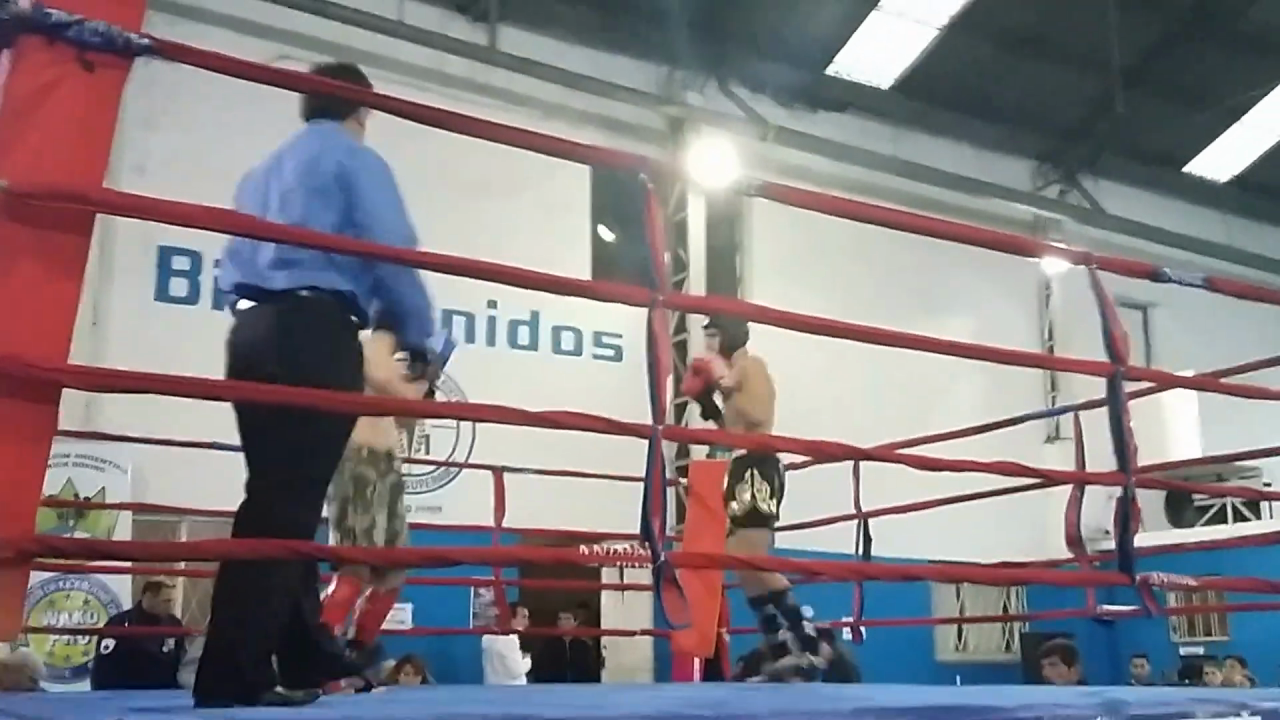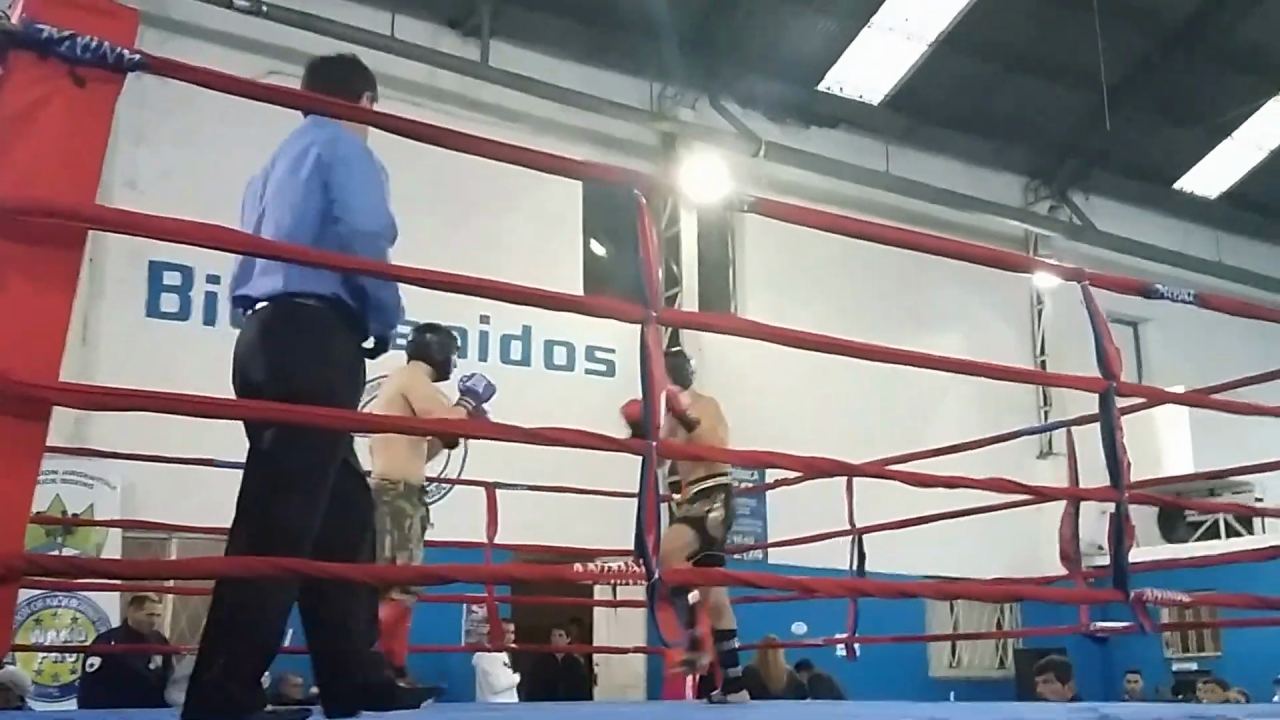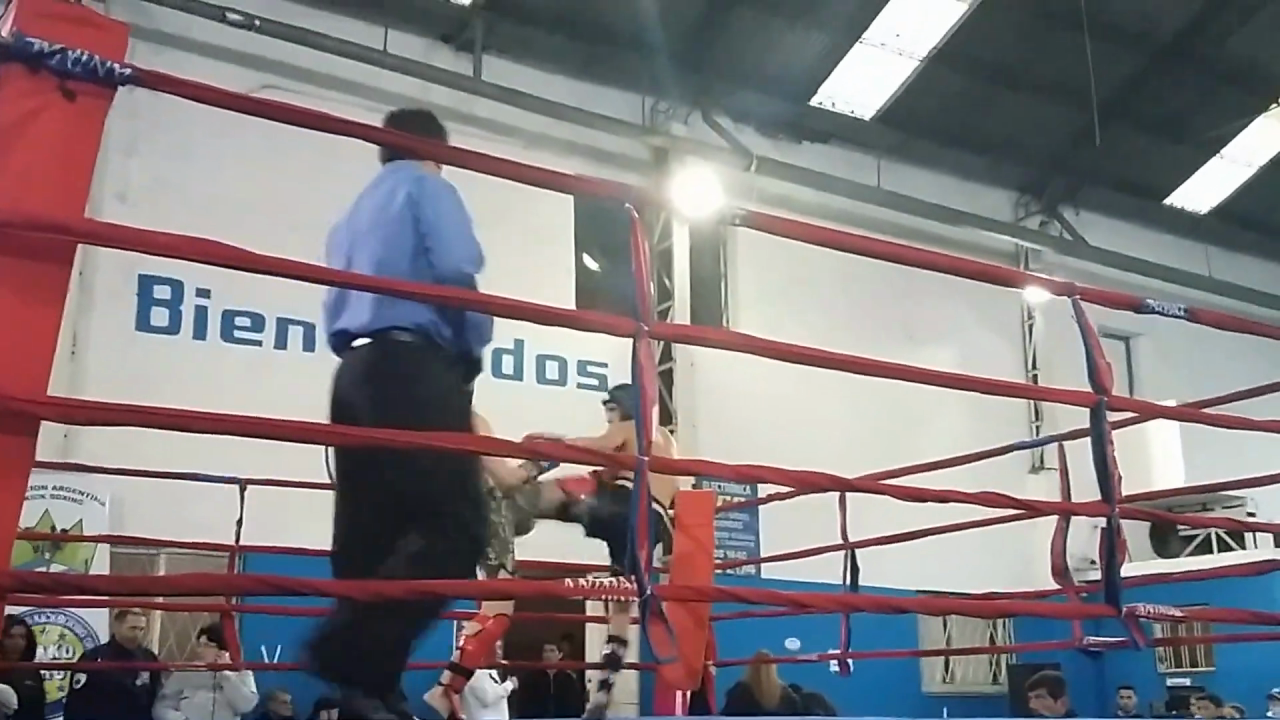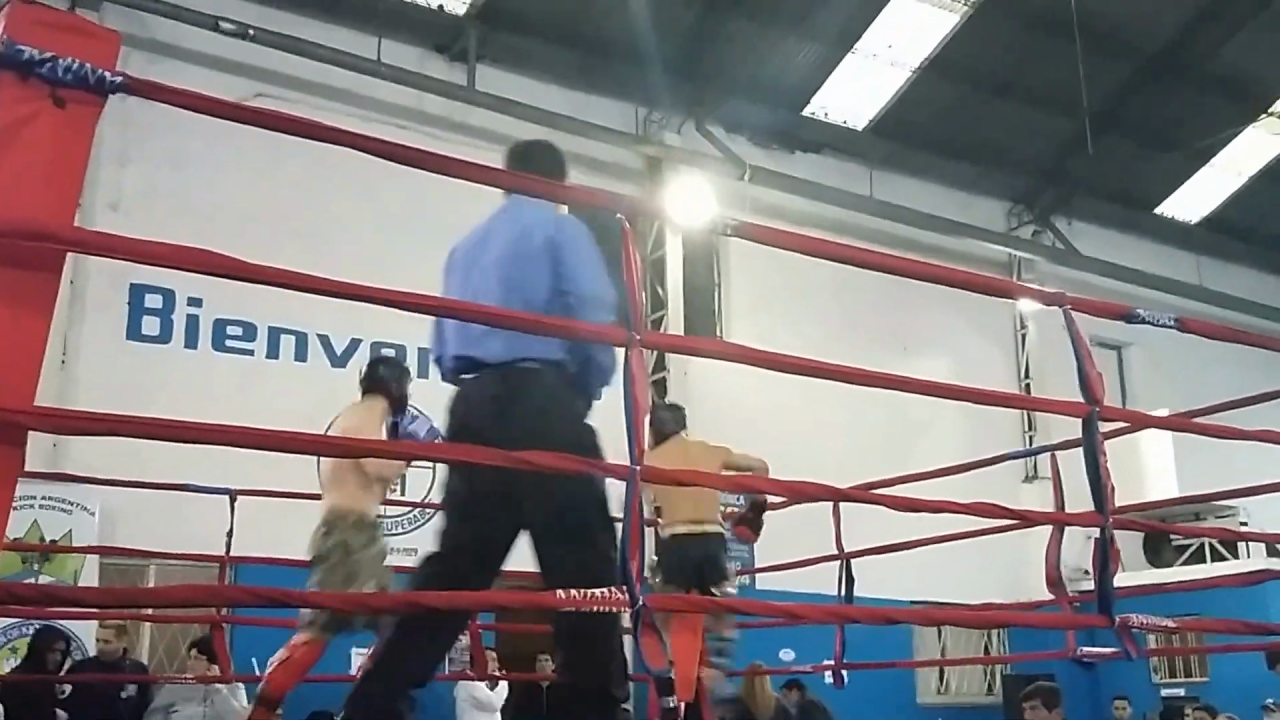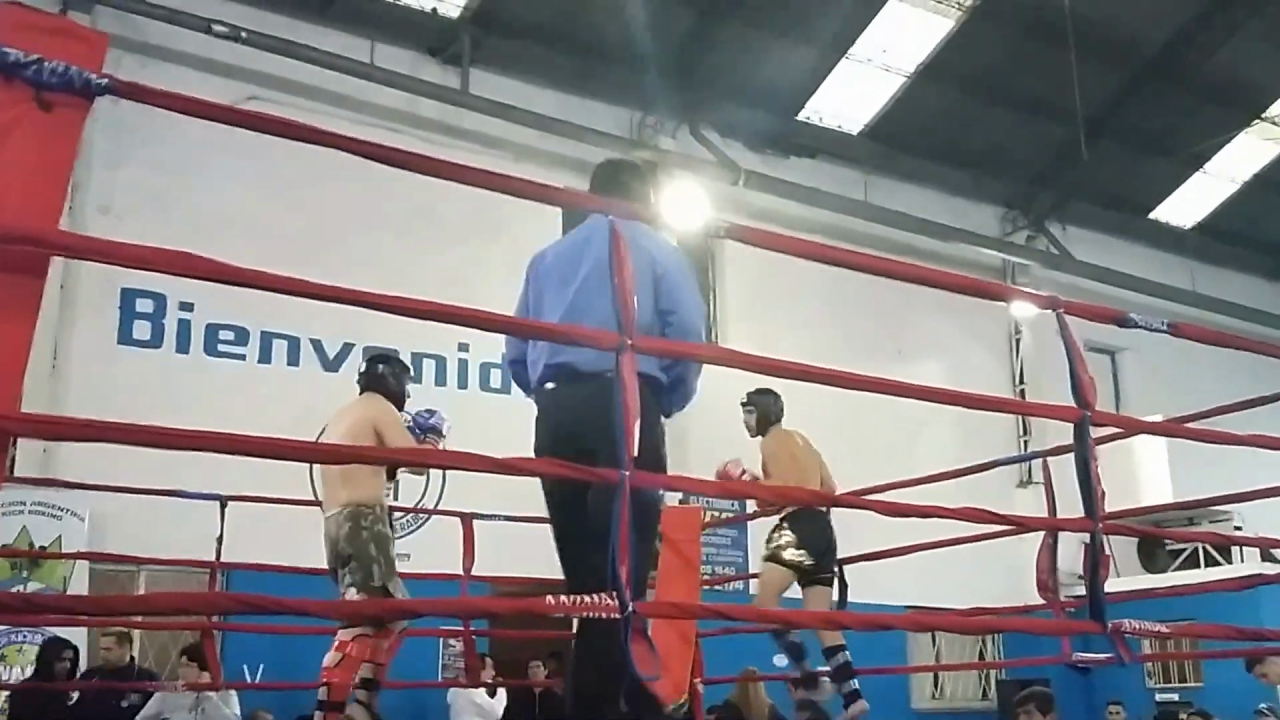
dt=0.5s
person 1, frame 1
left shoulder: (261, 173)
right shoulder: (357, 162)
left elbow: (231, 266)
right elbow: (390, 253)
right wrist: (417, 336)
left hip: (253, 331)
right hip: (316, 333)
left knee: (277, 496)
right knee: (289, 500)
left ankle: (306, 653)
right ankle: (233, 671)
person 1, frame 2
left shoulder: (272, 166)
right shoulder: (345, 149)
left elbow: (251, 263)
right elbow: (363, 240)
right wrist: (385, 321)
left hip: (265, 336)
right hip: (316, 338)
left knee: (339, 512)
right knee: (282, 520)
person 1, frame 3
left shoulder: (351, 217)
right shoulder: (428, 190)
left elbow: (336, 310)
right elbow: (454, 272)
right wrist: (471, 346)
left hip: (357, 375)
right hip: (413, 368)
left knee: (372, 542)
right knee: (455, 529)
right ankle: (352, 653)
person 1, frame 4
left shoulder: (467, 245)
right shoulder: (561, 229)
left elbow: (443, 343)
right elbow: (592, 317)
right wrist: (590, 388)
left hip: (473, 404)
right hip: (542, 399)
left knee: (459, 564)
right knee: (582, 562)
person 1, frame 5
left shoulder: (547, 258)
right shoulder: (655, 249)
left elbow: (516, 351)
right elbow: (686, 335)
right wrist: (665, 403)
left hip: (558, 414)
right hip: (622, 408)
left knee: (585, 570)
right knee: (618, 570)
person 2, frame 1
left shoulder: (382, 359)
right shoulder: (370, 349)
left elbow: (404, 418)
right elbow: (403, 398)
left wrist: (422, 376)
right wrist: (426, 373)
left hip: (384, 470)
right hip: (361, 466)
left knee: (392, 574)
right knee: (357, 568)
person 2, frame 2
left shoulder: (401, 384)
right shoulder: (412, 377)
left elbow: (435, 446)
right elbow: (447, 420)
left wrist: (466, 410)
right wrist: (470, 401)
left hip: (403, 497)
right hip: (395, 495)
left knee: (397, 593)
right knee: (398, 592)
left ankle: (391, 677)
person 2, frame 3
right shoulder: (469, 423)
right elbow: (506, 478)
right wrist: (537, 465)
right hip: (484, 510)
right knee: (498, 602)
right ankle: (448, 690)
person 2, frame 4
left shoulder: (354, 417)
right shoulder: (364, 417)
right elbow: (381, 468)
left wrist: (403, 439)
right wrist: (412, 442)
left hip: (360, 536)
right hip: (347, 533)
right knee: (316, 632)
person 2, frame 5
left shoulder: (341, 417)
right shoulder: (379, 407)
left wrist: (405, 440)
right wrist: (434, 432)
left hip: (339, 525)
right hip: (365, 523)
left knee: (394, 616)
right knee: (359, 626)
person 3, frame 1
left shoulder: (749, 365)
right shoulder: (736, 371)
left elbow: (757, 417)
left wrist: (724, 385)
right wrist: (708, 404)
left hip: (756, 467)
right hip: (748, 467)
left knee: (752, 561)
right knee: (750, 564)
left ankle: (806, 647)
right ankle: (785, 650)
person 3, frame 2
left shoulder: (705, 405)
right shoulder: (673, 418)
left elbow: (715, 450)
left wrist: (687, 419)
right wrist: (640, 428)
left hip: (714, 497)
right hip: (695, 501)
left knee: (667, 553)
right knee: (713, 595)
left ankle: (694, 644)
right ankle: (733, 686)
person 3, frame 3
left shoulder: (628, 428)
right shoulder: (665, 440)
left elbow: (588, 446)
left wrist: (542, 441)
left hip: (622, 506)
right hip: (654, 526)
left knee: (547, 495)
right knee: (621, 611)
right ankle: (602, 692)
person 3, frame 4
left shoulder: (652, 459)
right shoulder: (712, 452)
right elbow: (761, 468)
right wrist: (754, 512)
left hip: (676, 547)
right hip: (713, 544)
left knee: (663, 624)
right knee: (722, 618)
left ankle: (667, 709)
right ankle: (718, 674)
person 3, frame 5
left shoulder: (774, 441)
right shoulder: (800, 440)
left elbow: (786, 490)
right elbow: (829, 489)
left wrist: (747, 483)
left hip: (799, 524)
right hip: (822, 528)
left knee: (765, 602)
left ankle: (808, 679)
